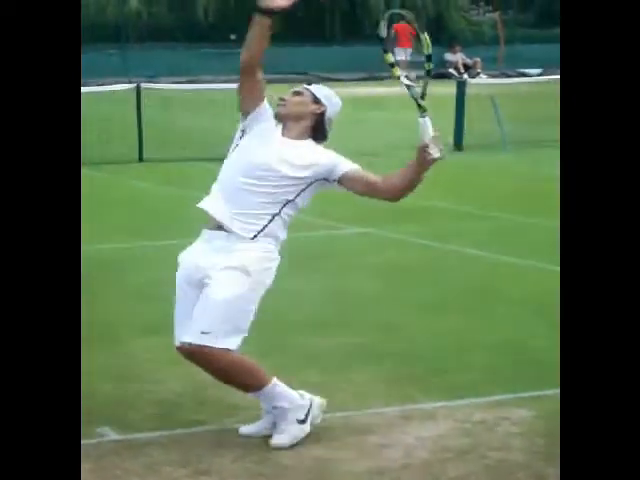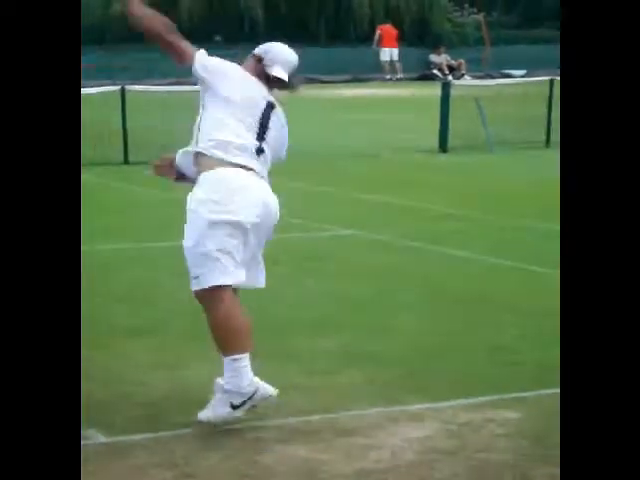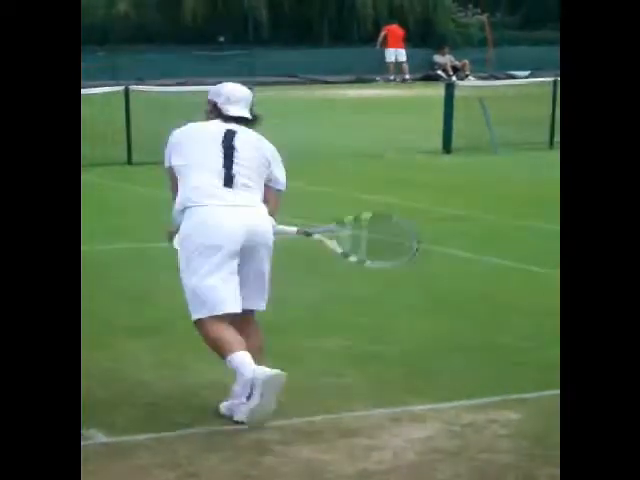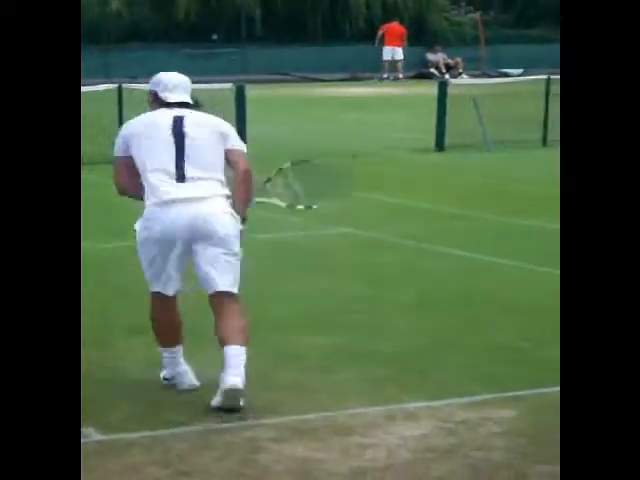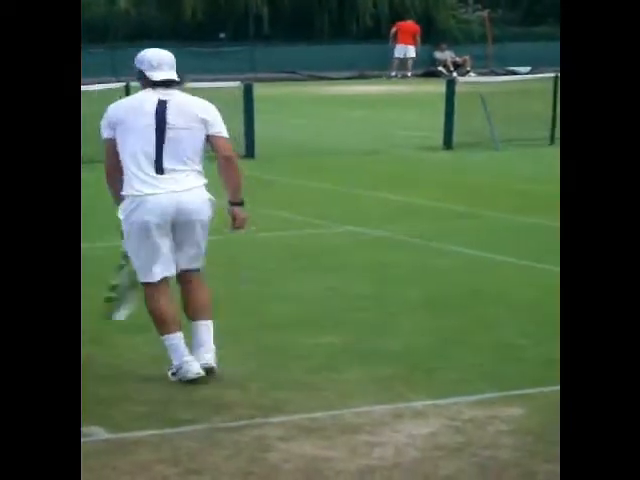
dt=0.3s
person 1, frame 1
left shoulder: (322, 160)
right shoulder: (259, 125)
left elbow: (390, 189)
right elbow: (249, 69)
left wrist: (422, 160)
left hip: (243, 259)
right hip: (204, 248)
left knee: (206, 348)
right knee: (192, 346)
left ankle: (292, 406)
right ankle: (280, 408)
person 1, frame 2
left shoulder: (228, 75)
right shoulder: (279, 123)
left elbow: (170, 39)
right wrist: (185, 170)
left hip: (225, 195)
right hip: (259, 200)
left knee: (216, 289)
right knee: (220, 288)
left ankle: (241, 383)
right ankle: (236, 383)
person 1, frame 3
left shoulder: (181, 135)
right shoulder: (264, 146)
left elbow: (180, 192)
left hip: (205, 222)
right hip: (254, 221)
left knee: (213, 319)
right knee: (245, 315)
left ankle: (253, 375)
right ankle: (248, 396)
person 1, frame 4
left shoulder: (132, 128)
right shoulder: (218, 124)
left elbow: (124, 184)
right elbow: (243, 172)
right wrist: (237, 215)
left hip: (164, 216)
right hip: (214, 211)
left knee: (163, 296)
right knee: (226, 299)
left ankle: (176, 371)
right ankle: (233, 376)
person 1, frame 5
left shoulder: (118, 111)
right shoulder: (202, 107)
left elbow: (112, 167)
right elbow: (227, 156)
left wrist: (119, 200)
right wrist: (237, 203)
left hip: (144, 203)
right hip: (193, 199)
left knee: (155, 283)
right knee: (191, 274)
left ankle: (183, 362)
right ankle: (204, 351)
